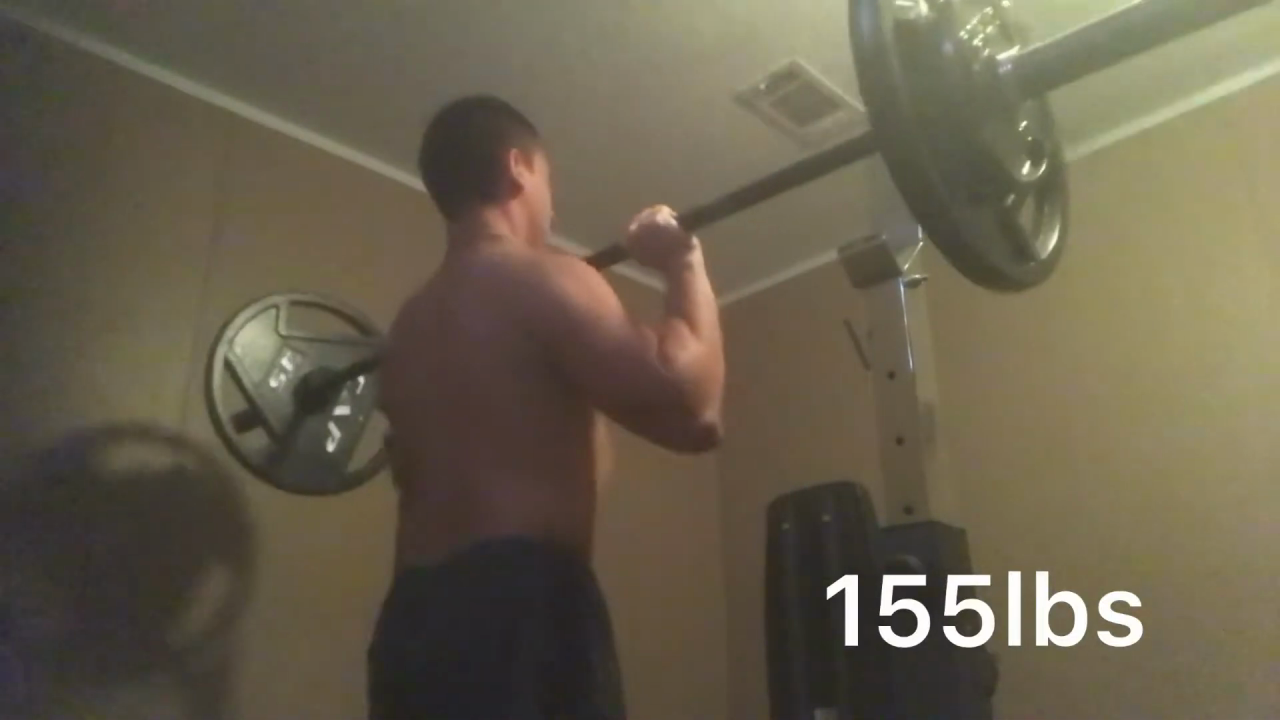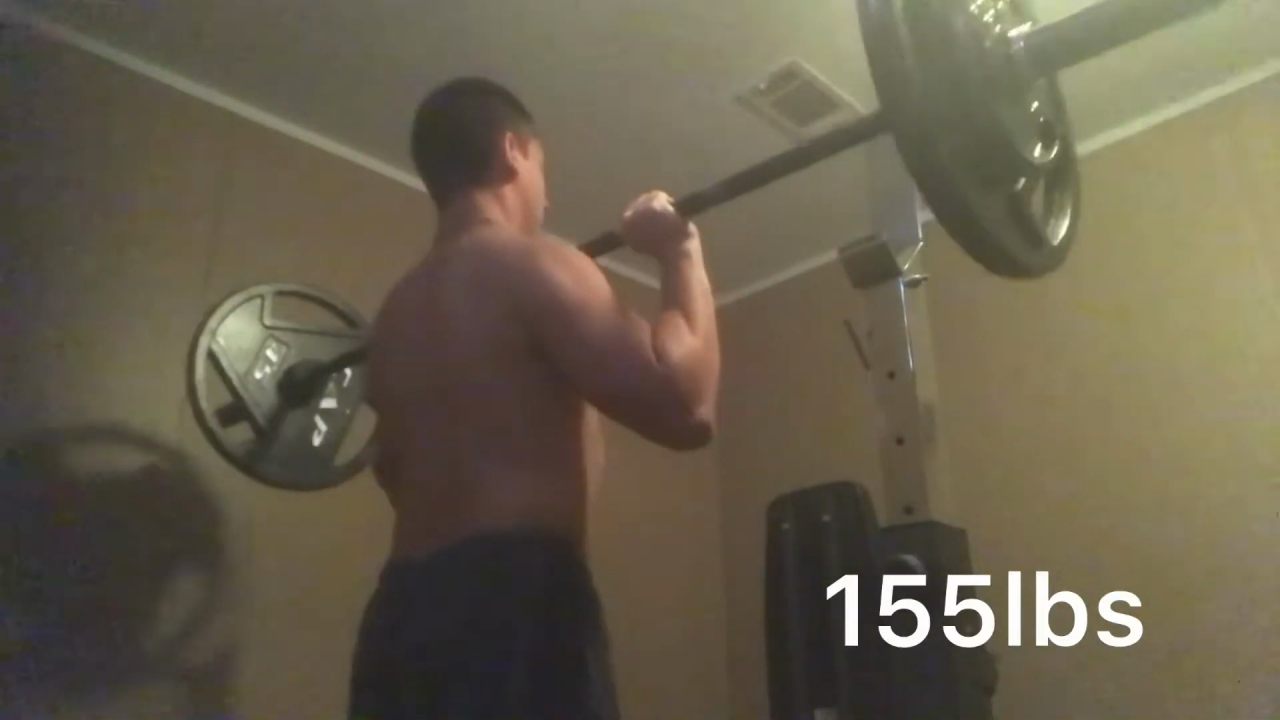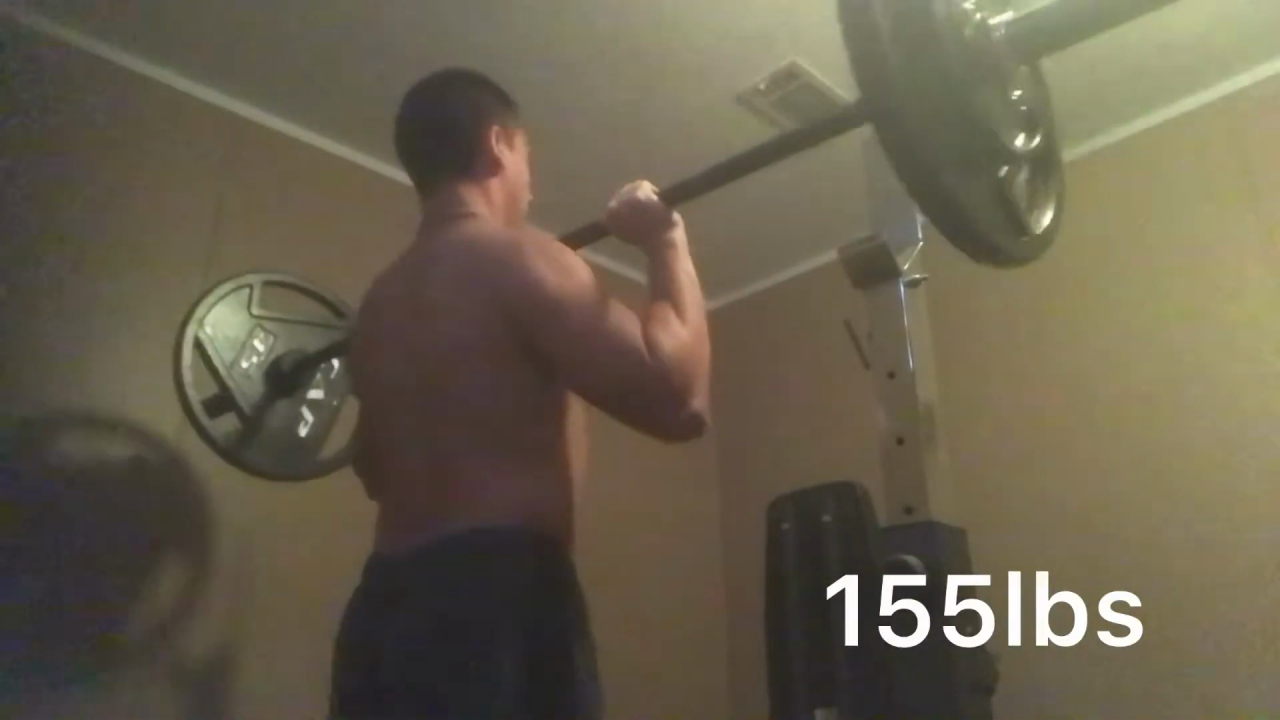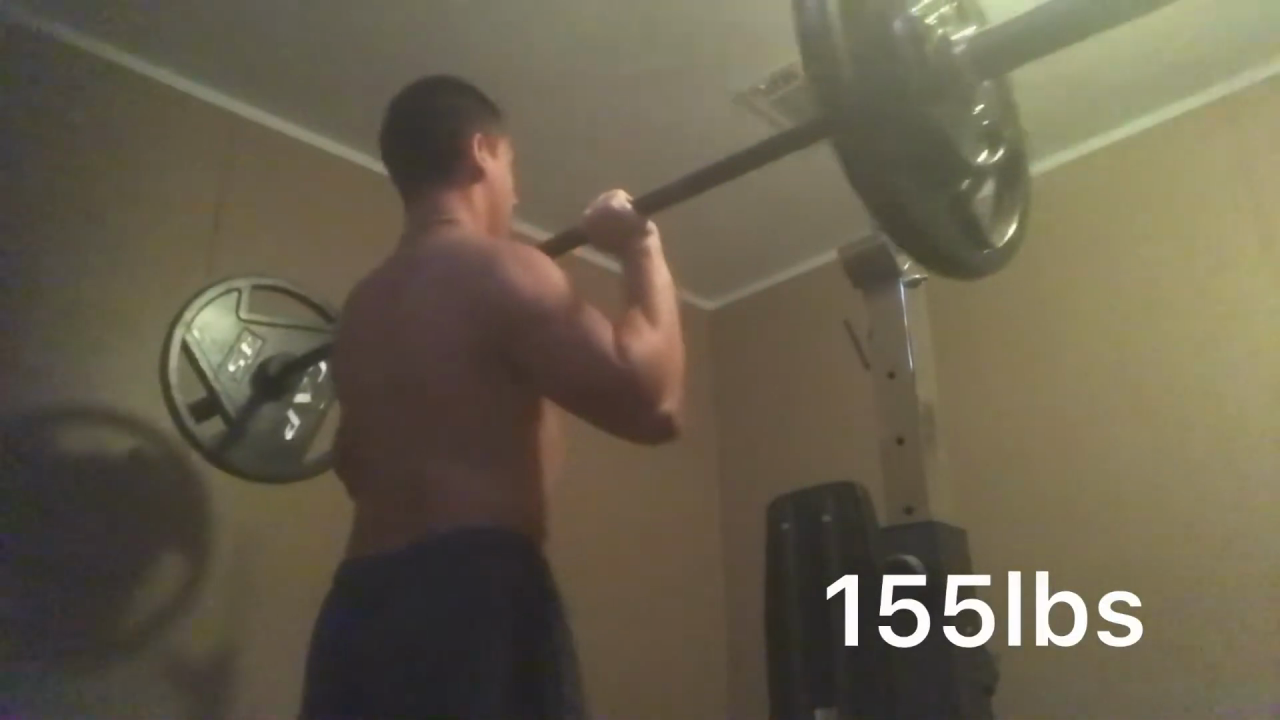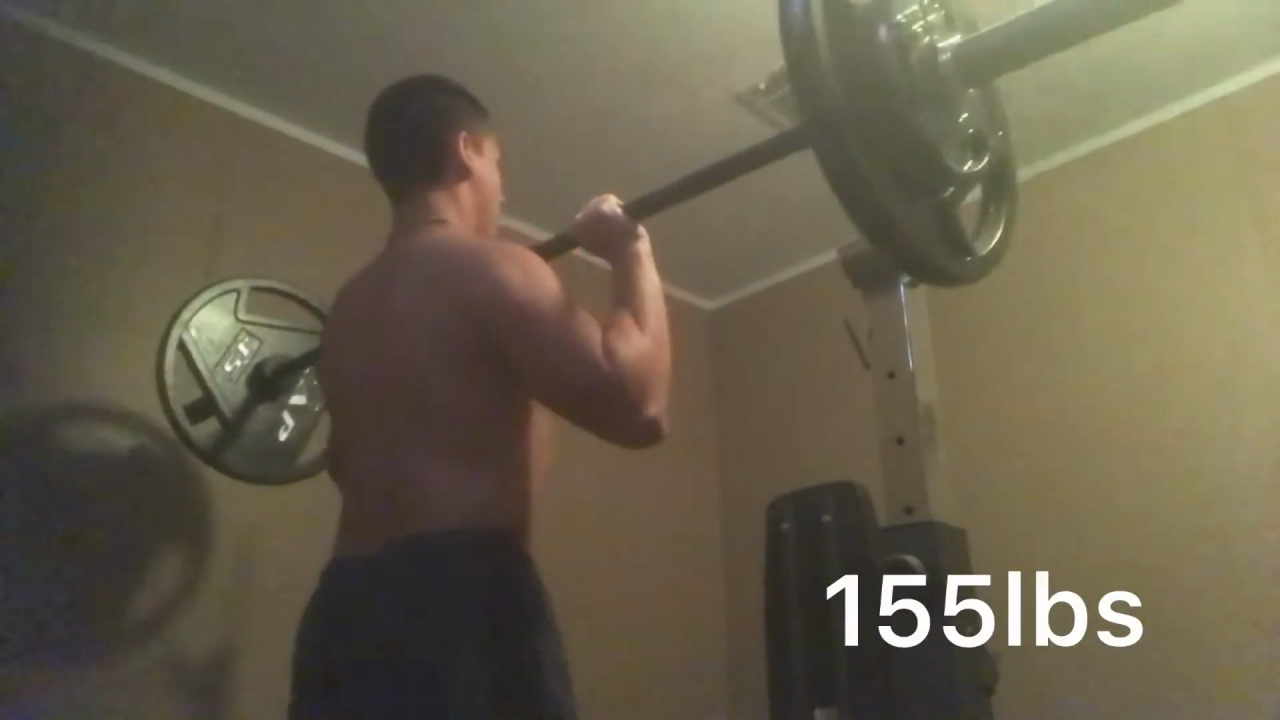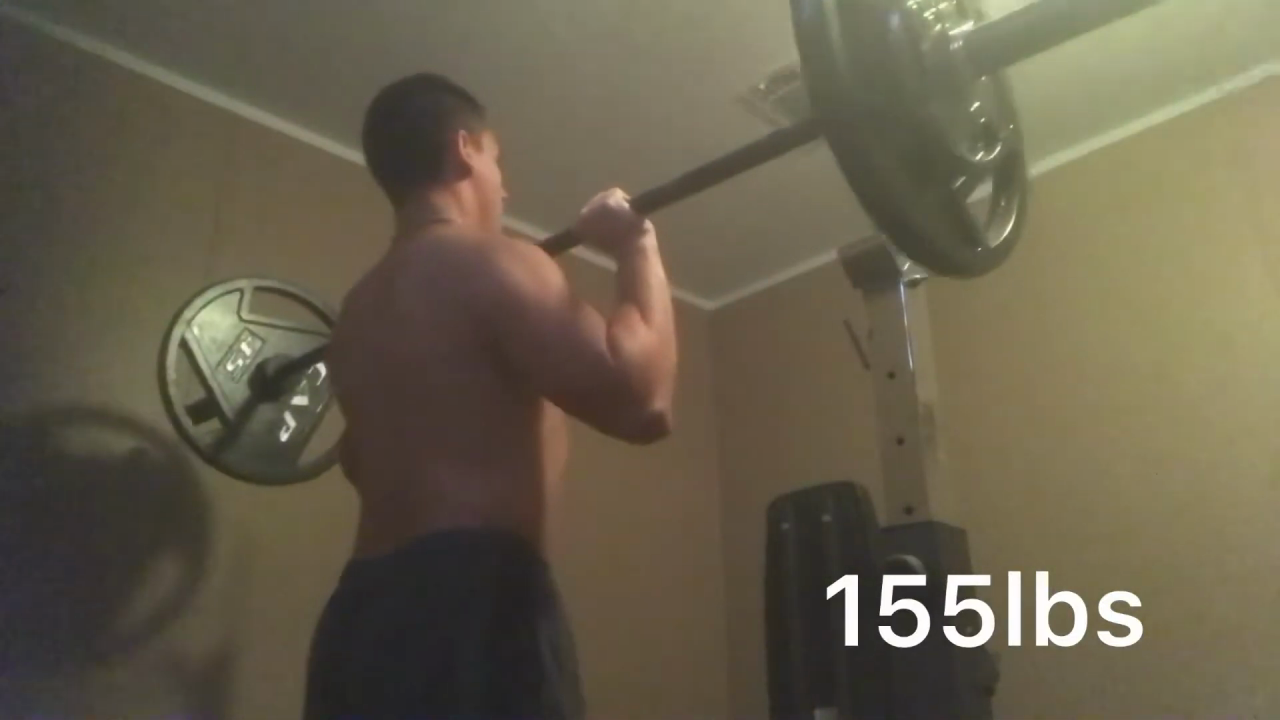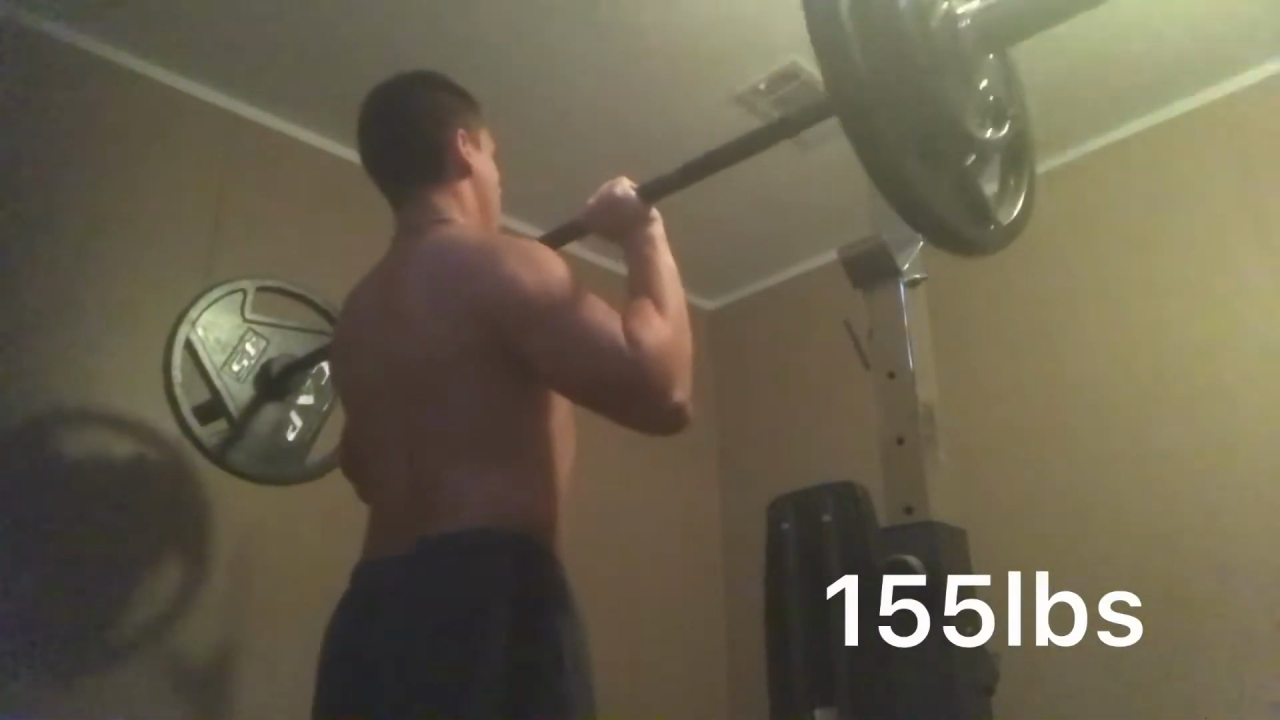
dt=0.2s
person 1, frame 1
left shoulder: (412, 319)
right shoulder: (541, 279)
right elbow: (690, 413)
right wrist: (683, 264)
left hip: (417, 613)
right hip: (517, 607)
person 1, frame 2
left shoulder: (398, 307)
right shoulder: (533, 265)
right elbow: (684, 407)
right wrist: (680, 251)
left hip: (407, 609)
right hip: (508, 601)
person 1, frame 3
left shoulder: (379, 301)
right shoulder: (518, 259)
right elbow: (678, 400)
right wrist: (666, 241)
left hip: (388, 607)
right hip: (491, 600)
person 1, frame 4
left shoulder: (362, 305)
right shoulder: (497, 267)
right elbow: (650, 403)
right wrist: (641, 248)
left hip: (363, 609)
right hip: (471, 601)
person 1, frame 5
left shoulder: (350, 304)
right shoulder: (487, 266)
right elbow: (636, 407)
right wrist: (631, 253)
left hip: (347, 609)
right hip: (457, 600)
person 1, frame 6
left shoulder: (359, 307)
right shoulder: (491, 262)
right elbow: (640, 401)
right wrist: (636, 246)
left hip: (365, 610)
right hip: (468, 604)
person 1, frame 7
left shoulder: (360, 309)
right shoulder: (498, 263)
right elbow: (660, 393)
right wrist: (644, 235)
left hip: (375, 613)
right hip: (480, 603)
